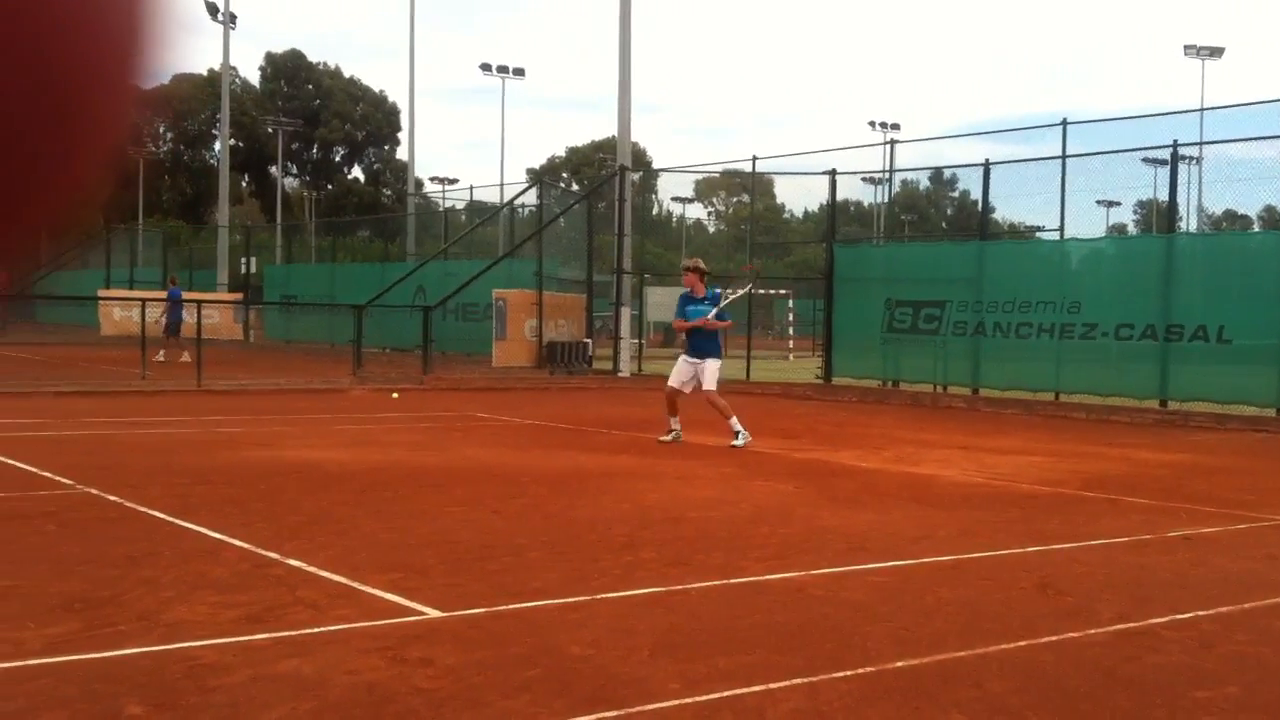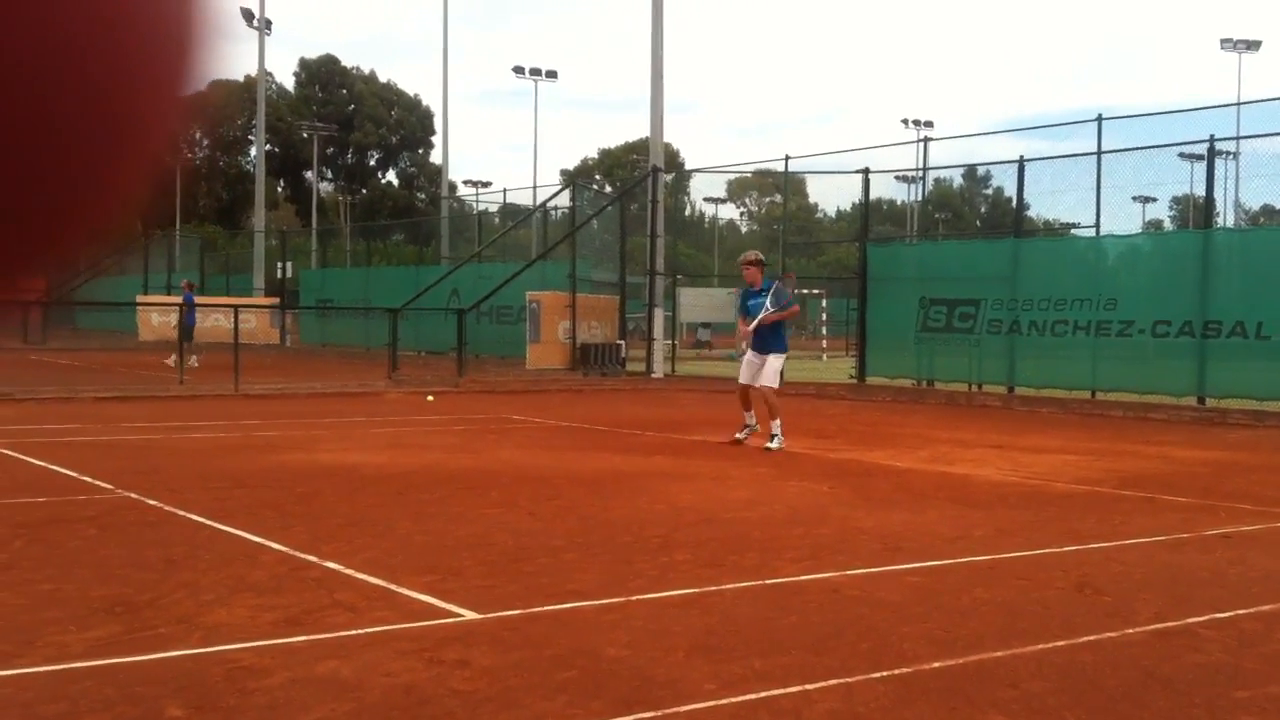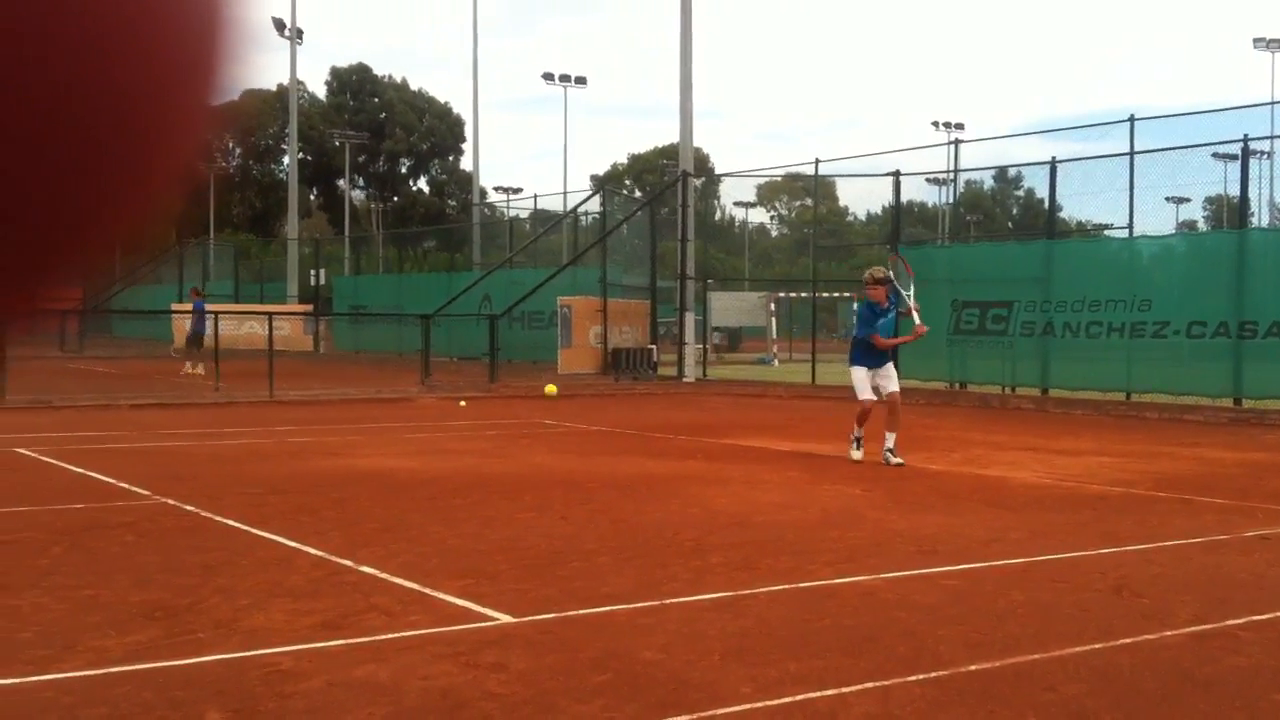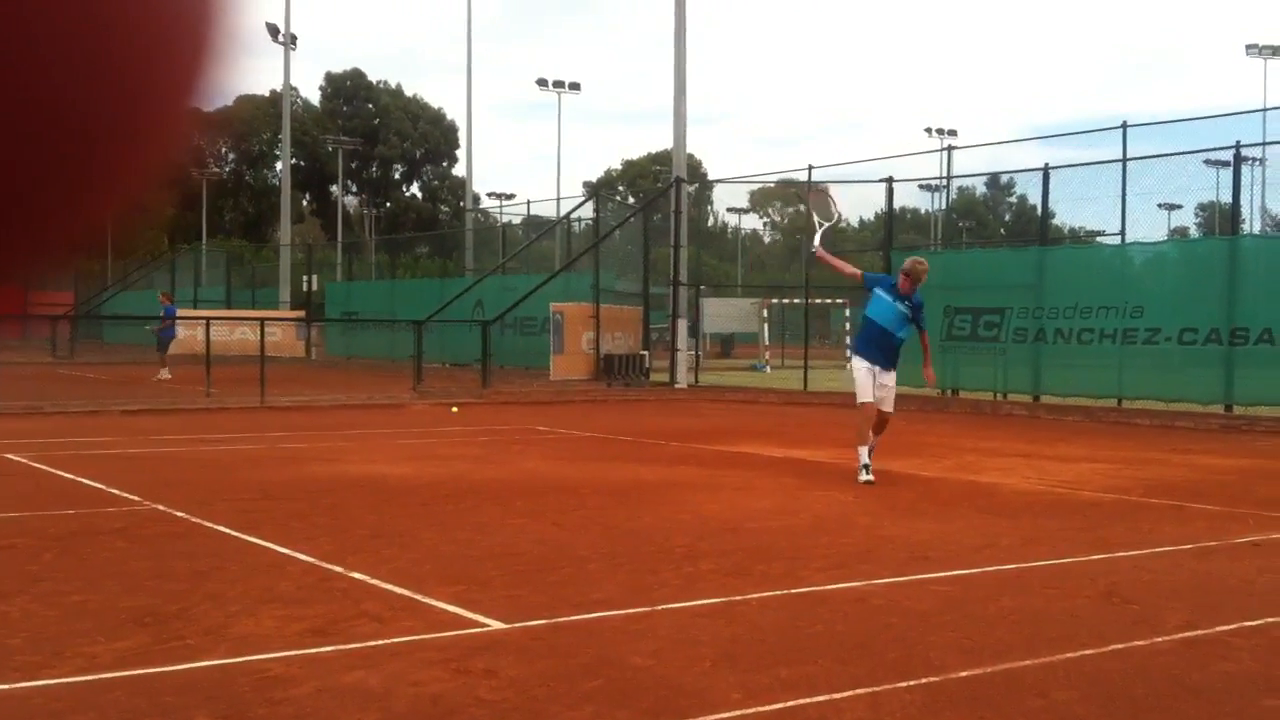
dt=0.7s
person 1, frame 1
left shoulder: (715, 298)
right shoulder: (684, 298)
left elbow: (728, 323)
right elbow: (676, 325)
left wrist: (717, 324)
right wrist: (696, 323)
left hip: (711, 356)
right hip: (690, 355)
left knee: (710, 395)
right knee: (670, 392)
left ankle: (740, 432)
right ankle: (675, 430)
person 1, frame 2
left shoulder: (774, 288)
right shoulder: (746, 293)
left elbow: (796, 308)
right elbow: (743, 318)
left wrist: (775, 317)
right wrist: (742, 328)
left hip: (776, 349)
right hip: (755, 349)
left knee: (766, 391)
right knee: (743, 388)
left ankle: (777, 434)
right ankle: (750, 424)
person 1, frame 3
left shoulder: (892, 299)
right shoulder: (865, 311)
right elbow: (880, 343)
left wrist: (910, 312)
right wrist: (910, 337)
left hip: (883, 362)
right hip: (861, 363)
left knee: (894, 400)
right knee: (867, 405)
left ankle: (888, 449)
right ankle: (857, 437)
person 1, frame 4
left shoulder: (916, 303)
right shoulder: (881, 282)
left elbow: (922, 333)
right elbow: (854, 272)
left wrist: (928, 365)
right wrist: (824, 256)
left hip: (886, 365)
right hip: (862, 358)
left knee: (884, 416)
right knee: (865, 407)
left ankle: (868, 445)
right ankle: (863, 464)
